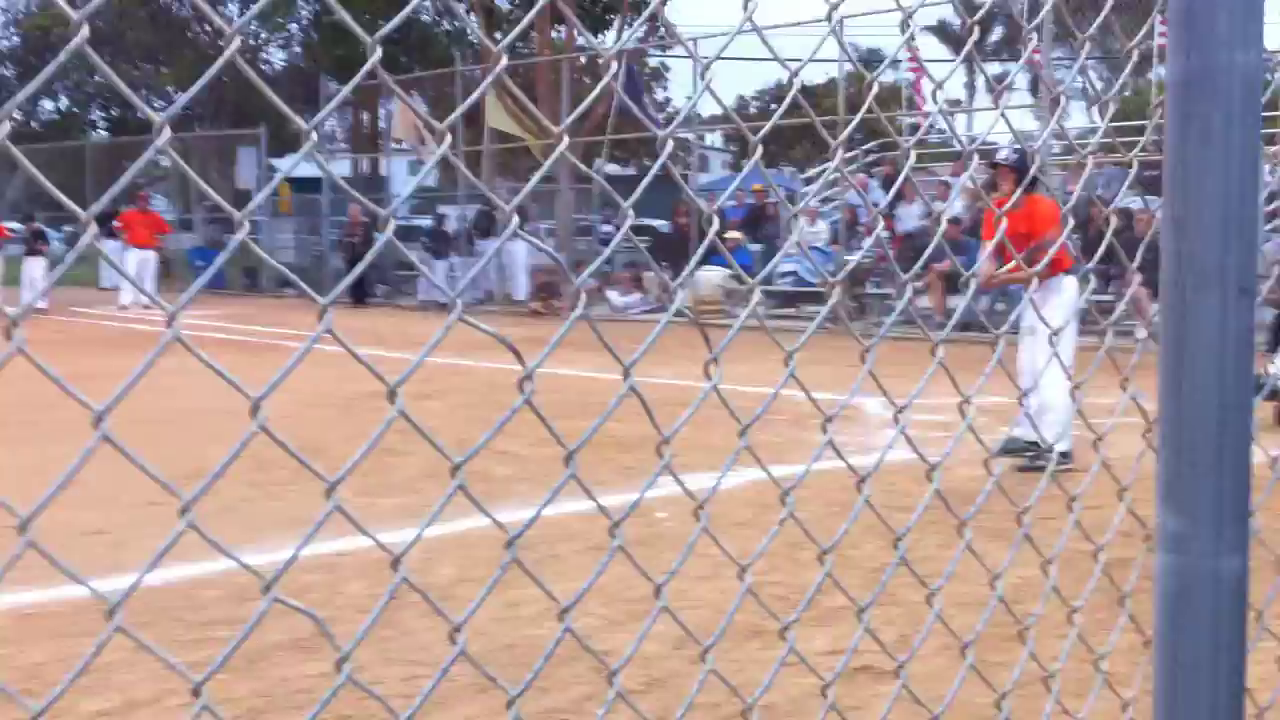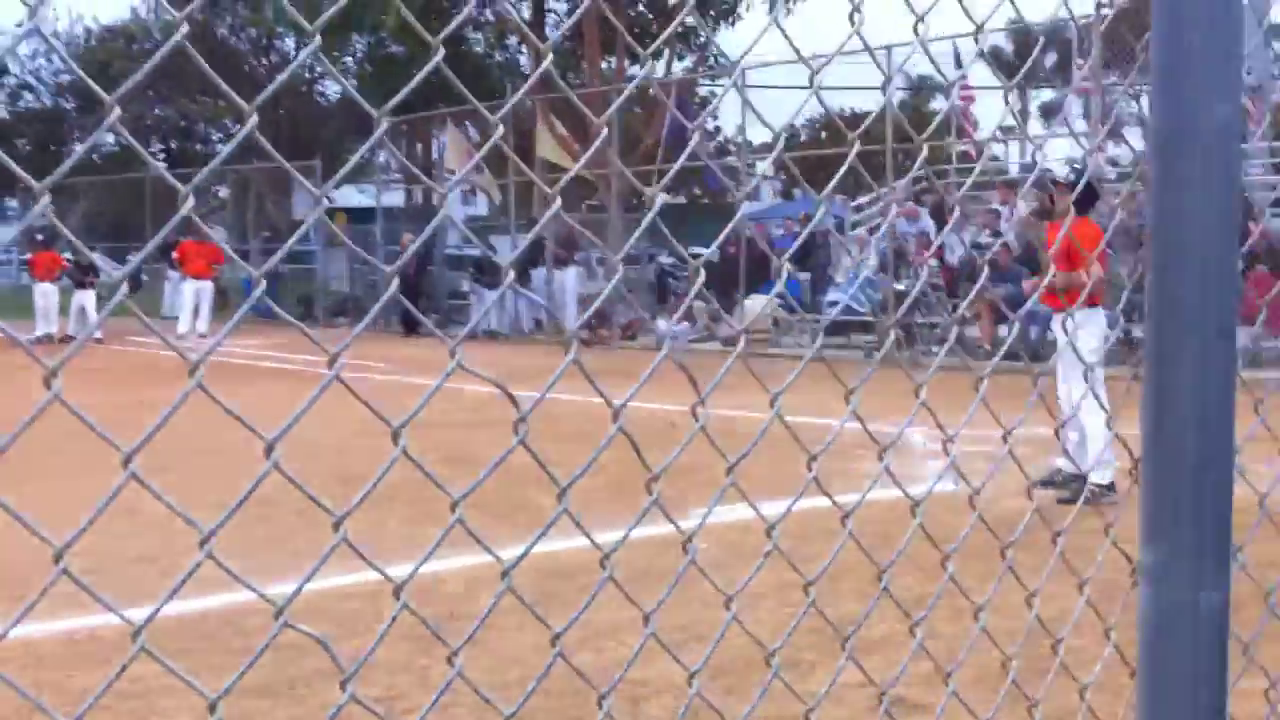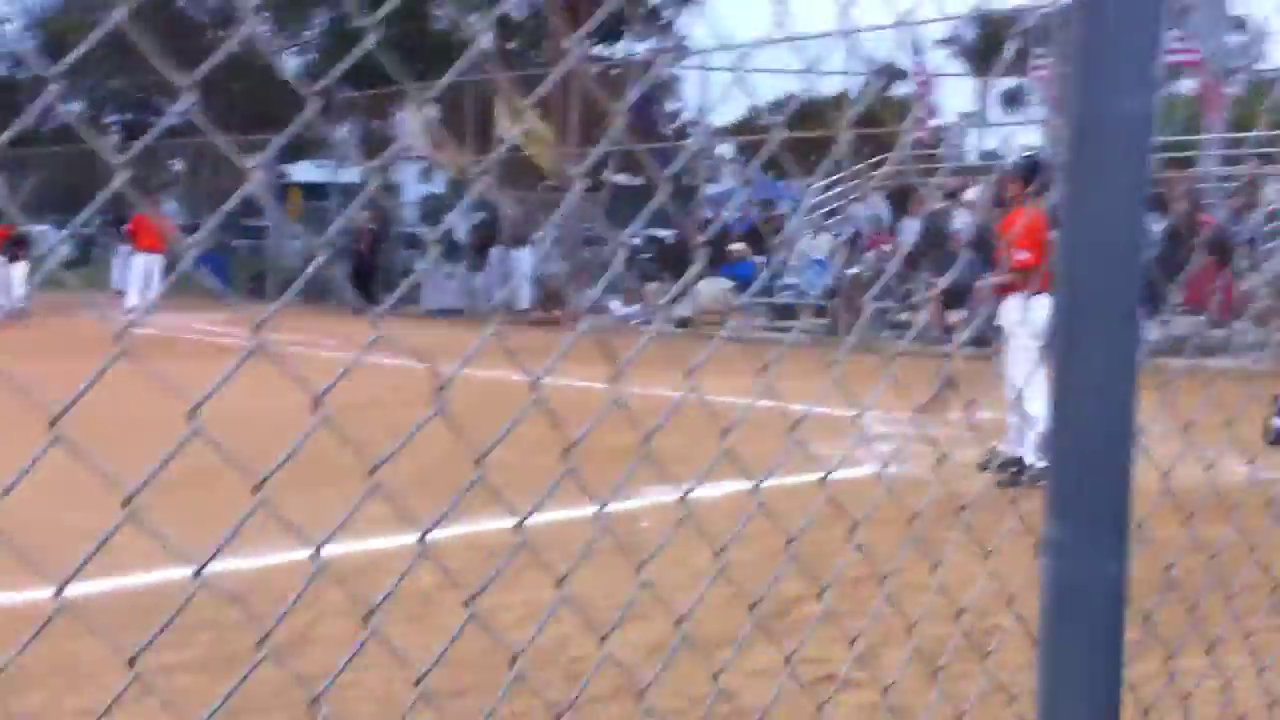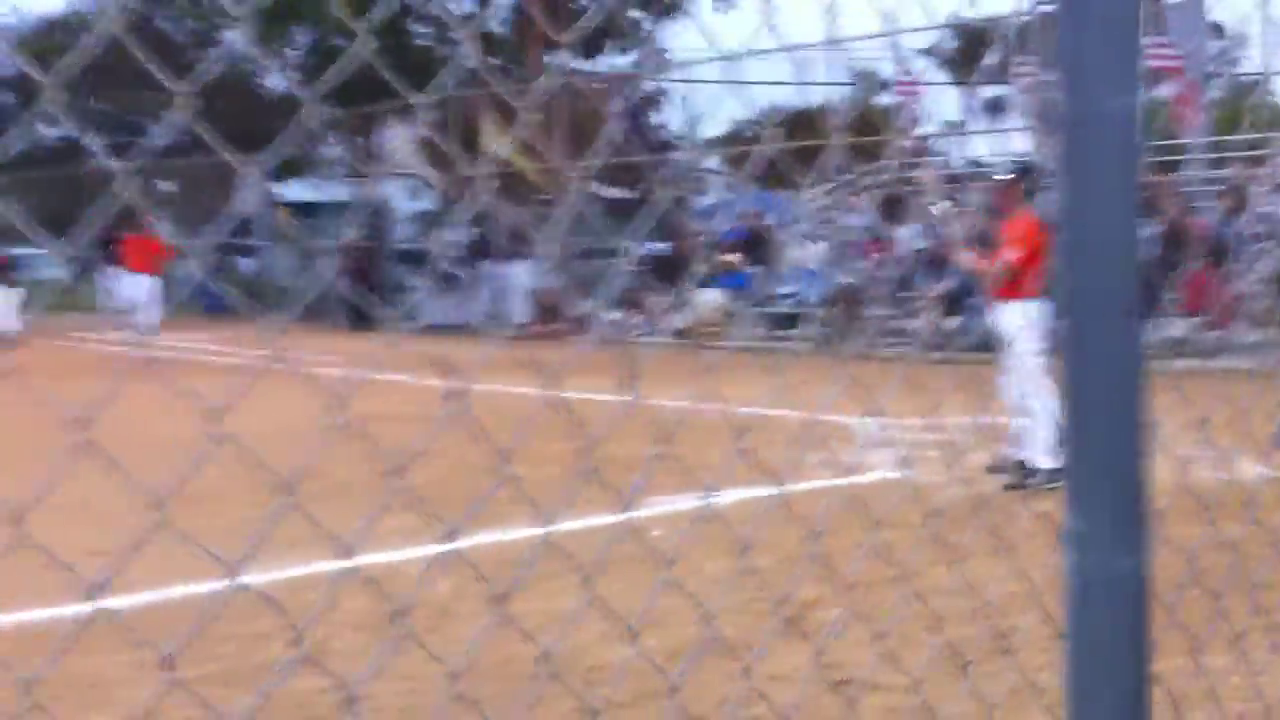
dt=0.4s
person 1, frame 1
left shoulder: (1045, 209)
right shoulder: (998, 208)
left elbow: (1044, 268)
right elbow: (991, 250)
left wrist: (1006, 277)
right wrist: (989, 271)
left hip: (1057, 289)
right hip: (1034, 291)
left knee: (1053, 370)
right knee: (1028, 367)
left ankle: (1059, 448)
right ankle: (1030, 436)
person 1, frame 2
left shoulder: (1084, 232)
right shoulder: (1056, 229)
left elbow: (1096, 284)
left wrist: (1061, 280)
right wrist: (1037, 284)
left hip: (1082, 320)
right hip: (1065, 320)
left knee: (1088, 400)
right knee: (1069, 397)
left ankle: (1101, 480)
right ankle: (1075, 469)
person 1, frame 3
left shoulder: (1023, 219)
right shoulder: (1028, 216)
left elbow: (1023, 275)
left wrist: (992, 284)
right wrist: (997, 280)
left hip: (1026, 306)
right hip: (1022, 305)
left knee: (1029, 384)
right knee: (1017, 382)
left ankle: (1040, 462)
right ankle: (1017, 451)
person 1, frame 4
left shoulder: (1021, 224)
right shoulder: (1024, 222)
left elbow: (1003, 271)
left wrist: (973, 262)
right wrist: (980, 262)
left hip: (1020, 311)
right hip: (1015, 311)
left knee: (1031, 385)
right knee: (1016, 384)
left ankle: (1047, 465)
right ankle: (1025, 454)
